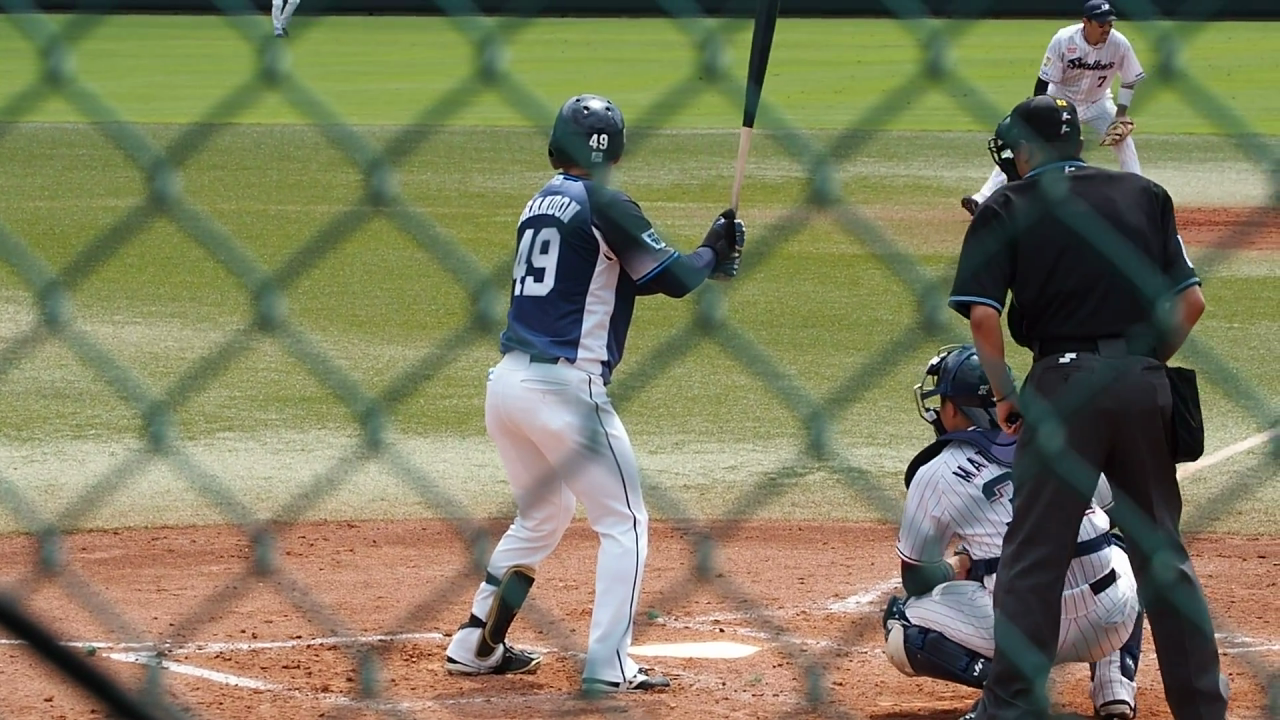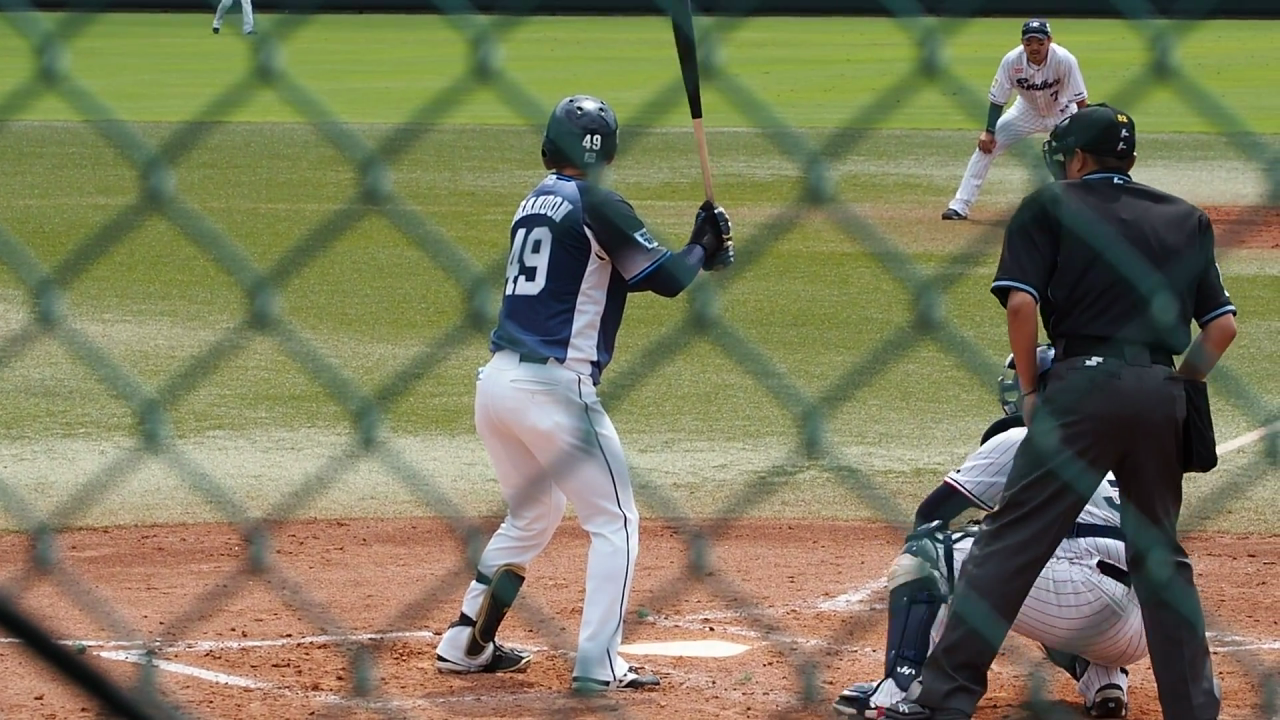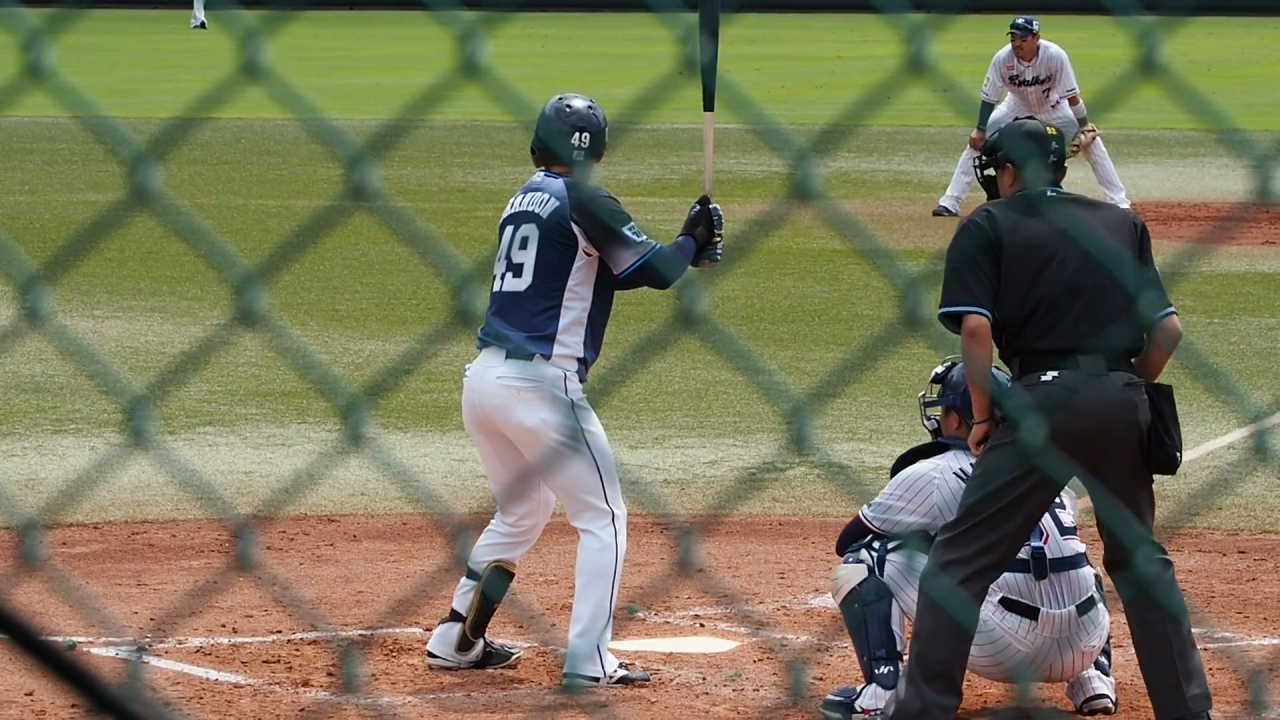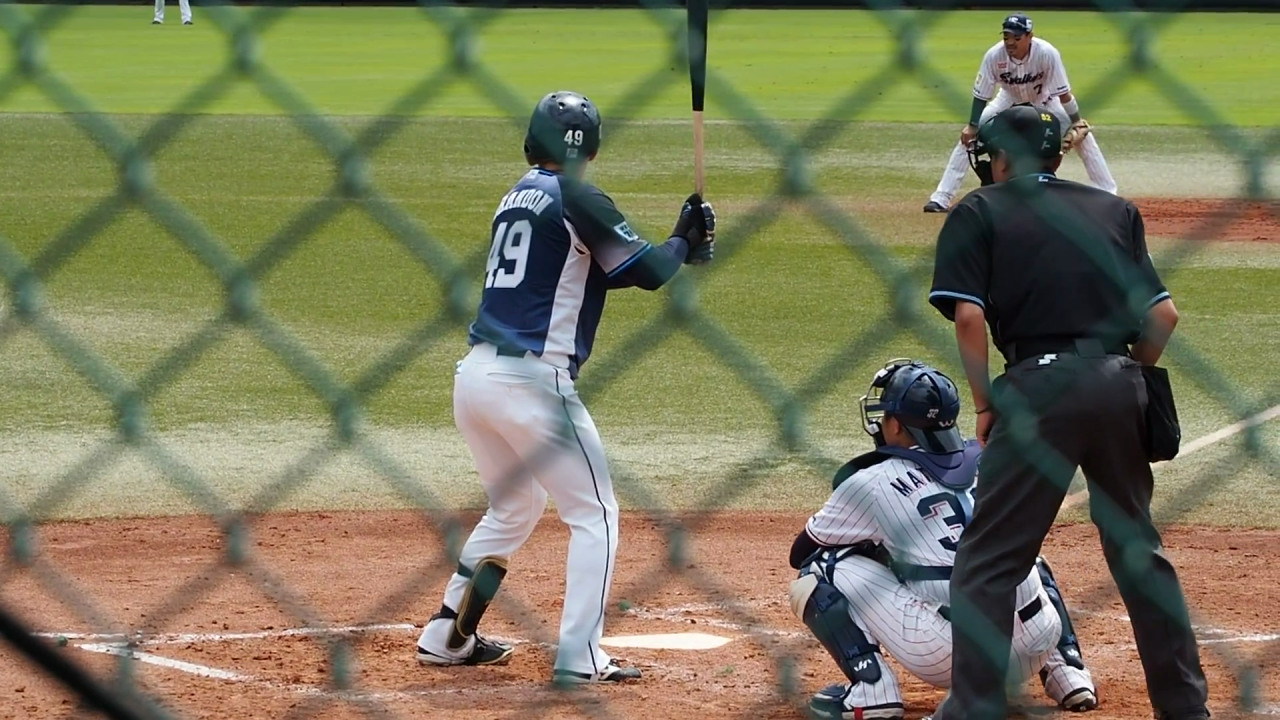
dt=0.7s
person 1, frame 1
left shoulder: (1007, 205)
right shoulder: (1144, 193)
left elbow: (983, 316)
right elbow: (1190, 303)
left wrist: (1003, 393)
left hip: (1064, 382)
right hip: (1145, 383)
left knee: (1035, 555)
right knee: (1160, 548)
person 1, frame 2
left shoulder: (1046, 206)
right shoulder: (1184, 217)
left elbow: (1020, 304)
right elbow: (1221, 327)
left wrist: (1030, 391)
left hip: (1080, 387)
right hip: (1158, 393)
left knee: (1008, 547)
right knee: (1159, 556)
person 1, frame 3
left shoulder: (988, 224)
right shoulder: (1122, 222)
left elbow: (975, 328)
right elbow: (1167, 328)
left wrist: (982, 416)
left hip: (1042, 400)
right hip: (1122, 402)
left knee: (961, 557)
right knee: (1140, 554)
person 1, frame 4
left shoulder: (979, 210)
right shoulder: (1115, 208)
left elbow: (967, 315)
right elbow: (1164, 315)
left wrist: (983, 405)
left hip: (1040, 384)
right hip: (1120, 383)
left knee: (990, 556)
right knee: (1138, 547)
person 2, frame 1
left shoulder: (539, 203)
right shoulder: (604, 206)
right elbow: (674, 279)
left wrist: (701, 260)
right wrist: (713, 249)
left hip: (507, 381)
right hip: (564, 388)
left knee: (540, 518)
right knee: (624, 523)
left ankle: (475, 645)
right ankle: (608, 666)
person 2, frame 2
left shoulder: (534, 202)
right shoulder: (597, 205)
right elbow: (667, 279)
left wrist: (695, 249)
right wrist: (703, 246)
left hip: (498, 380)
right hip: (554, 387)
left knee: (531, 516)
right knee: (615, 521)
left ankle: (466, 643)
right ankle: (599, 665)
person 2, frame 3
left shoulder: (522, 199)
right shoulder: (584, 202)
left elbow: (606, 268)
right elbow: (656, 271)
left wrist: (684, 246)
right wrist: (693, 239)
left hip: (484, 377)
right hip: (540, 384)
left knee: (520, 513)
right knee: (603, 518)
left ankle: (455, 639)
right ankle: (588, 661)
person 2, frame 4
left shoulder: (517, 196)
right shoulder: (577, 200)
left elbow: (598, 267)
right elbow: (648, 273)
left wrist: (680, 245)
right wrist: (685, 240)
left hip: (476, 374)
right hip: (532, 380)
left knee: (513, 509)
right knee: (595, 513)
left ankle: (446, 635)
right ankle: (579, 657)
person 3, frame 1
left shoulder: (935, 474)
left elbow: (918, 581)
right hip: (1114, 621)
left knee: (902, 624)
right knee: (1115, 550)
right ankle: (1115, 685)
person 3, frame 2
left shoulder: (1021, 442)
left elbow: (929, 514)
left hip: (1090, 604)
right hip: (1138, 632)
left knee: (928, 549)
left ankle: (900, 688)
right ankle: (1102, 678)
person 3, frame 3
left shoulder: (932, 473)
left elbow: (847, 541)
left hip: (1002, 646)
right hip: (1083, 647)
left knee: (863, 558)
left ankle: (884, 690)
right ankle: (1094, 681)
person 3, frame 4
left shoulder: (871, 483)
left elbow: (800, 553)
left wrist: (873, 548)
left hip: (948, 655)
left knee: (817, 573)
left ankle: (871, 688)
right ankle: (1067, 672)
person 4, frame 1
left shoulder: (1119, 44)
right shoulder: (1063, 40)
left elbow: (1129, 82)
right elbow: (1043, 81)
left wrist: (1122, 116)
left hip: (1096, 103)
left knee: (1124, 142)
right ankle: (984, 197)
person 4, frame 2
left shoulder: (1064, 60)
right shoulder: (1011, 60)
left elbow: (1081, 101)
right elbow: (995, 99)
right wrist: (989, 132)
left hip: (1062, 112)
right hip: (1025, 110)
right knee: (986, 145)
right ankle: (960, 204)
person 4, frame 3
left shoulder: (1055, 55)
right shoulder: (1002, 59)
left elbow: (1072, 95)
right elbow: (988, 98)
left wrist: (1084, 127)
right wrist: (980, 130)
left hip: (1054, 107)
right hip: (1018, 107)
left knee: (1090, 141)
right knee: (977, 142)
left ankle: (1119, 202)
right ankle: (950, 202)
person 4, frame 4
left shoulder: (1047, 53)
right shoulder: (994, 56)
left elbow: (1063, 92)
right elbow: (981, 94)
left wrist: (1076, 123)
right wrist: (972, 126)
left hip: (1045, 103)
right hip: (1009, 103)
left knee: (1083, 137)
right knee: (969, 138)
right ankle: (941, 198)
